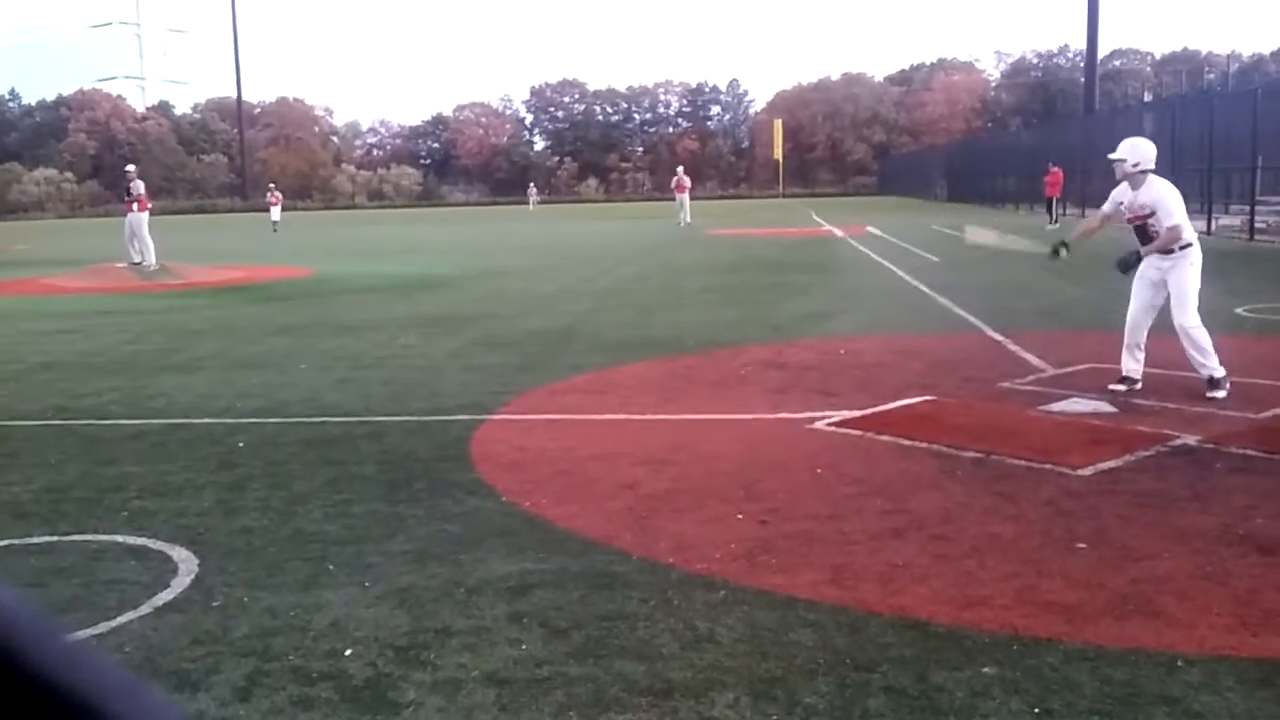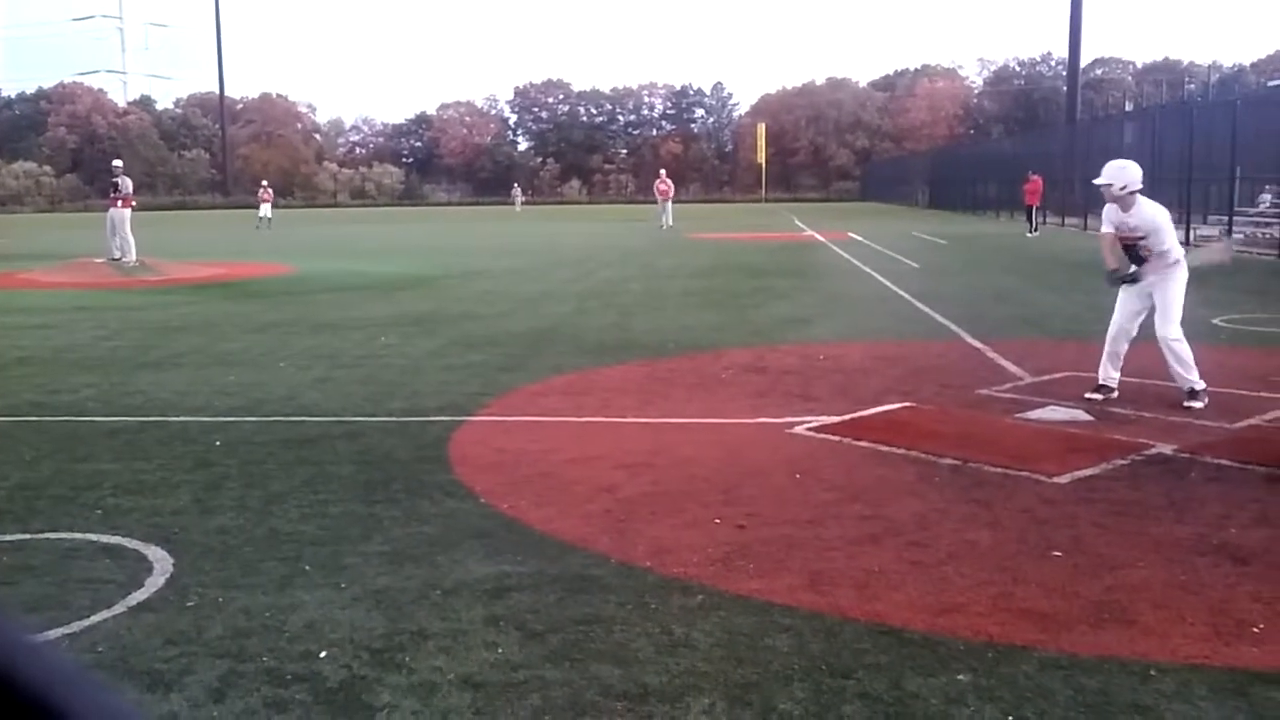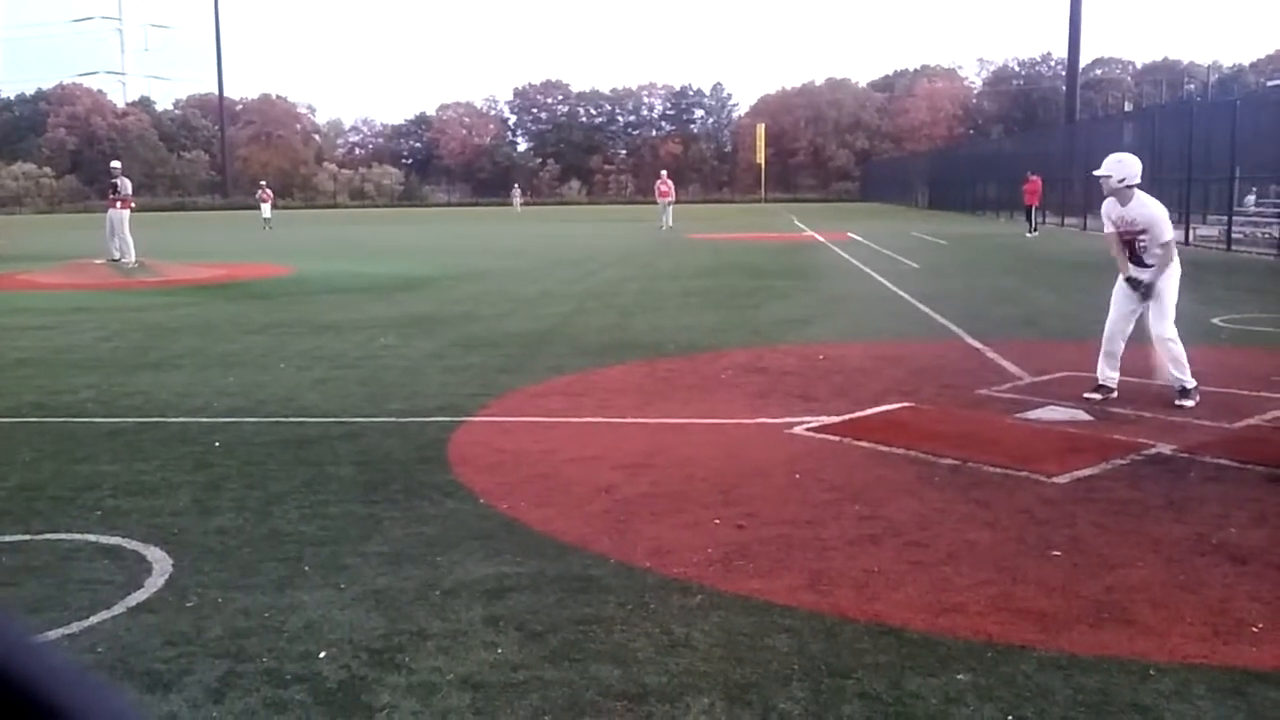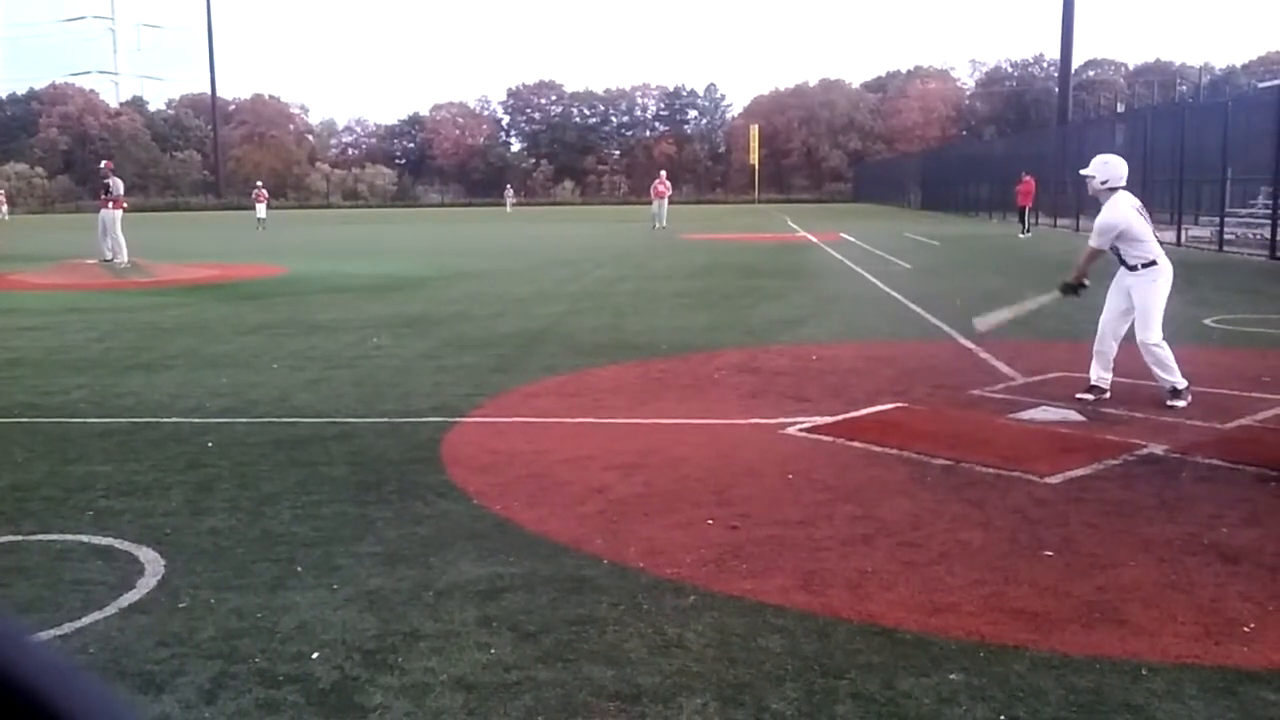
dt=1s
person 1, frame 1
left shoulder: (1163, 192)
right shoulder: (1121, 193)
left elbow: (1175, 235)
right elbow: (1099, 219)
left wrist: (1140, 254)
right wrist: (1069, 241)
left hip: (1183, 257)
right hip: (1154, 260)
left knee: (1185, 320)
right knee: (1136, 318)
left ankle: (1216, 376)
right ankle: (1131, 374)
person 1, frame 2
left shoulder: (1153, 215)
right shoulder: (1110, 210)
left elbow: (1164, 257)
right elbow: (1108, 245)
left wrist: (1141, 274)
right wrist: (1115, 271)
left hip: (1169, 273)
right hip: (1138, 272)
left knee: (1167, 333)
right knee: (1119, 327)
left ankle: (1195, 387)
right ankle: (1107, 383)
person 1, frame 3
left shoulder: (1151, 209)
right shoulder: (1109, 206)
left elbow: (1168, 251)
right elbow: (1116, 246)
left wrist: (1153, 282)
right wrist: (1128, 278)
left hip: (1162, 272)
right hip: (1133, 272)
left knee: (1162, 332)
right knee: (1114, 327)
left ankle: (1187, 386)
right ankle: (1107, 383)
person 1, frame 4
left shoulder: (1111, 216)
right shoulder: (1122, 199)
left elbow: (1091, 254)
right elbow: (1097, 246)
left wrist: (1073, 281)
right wrist: (1081, 276)
left hip: (1152, 274)
right hip: (1129, 272)
left knee: (1148, 337)
right knee: (1108, 328)
left ankle: (1178, 387)
right ankle: (1099, 384)
